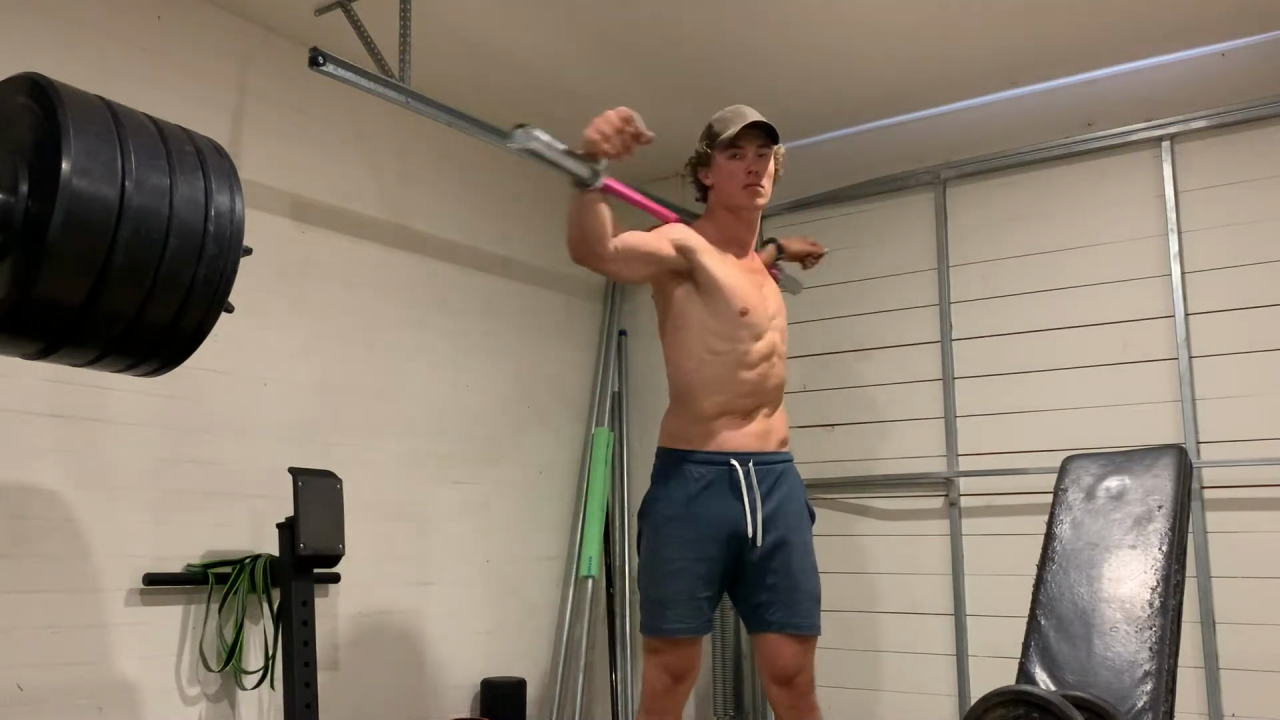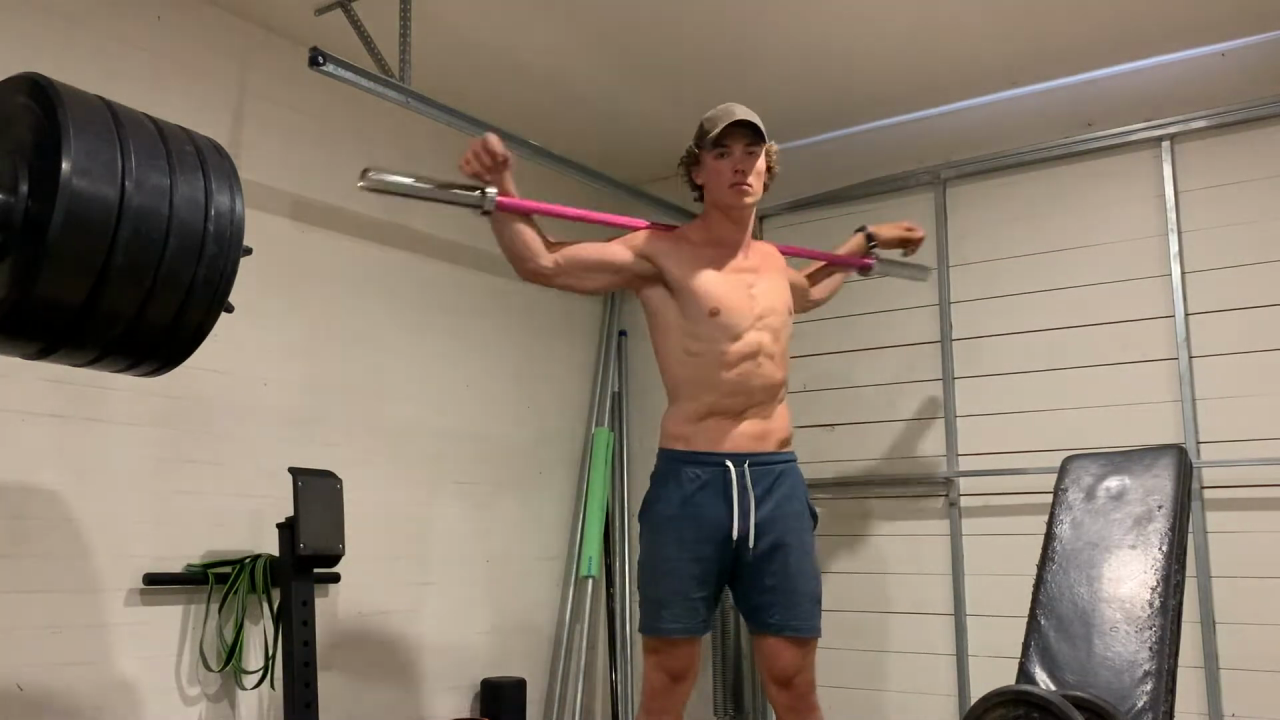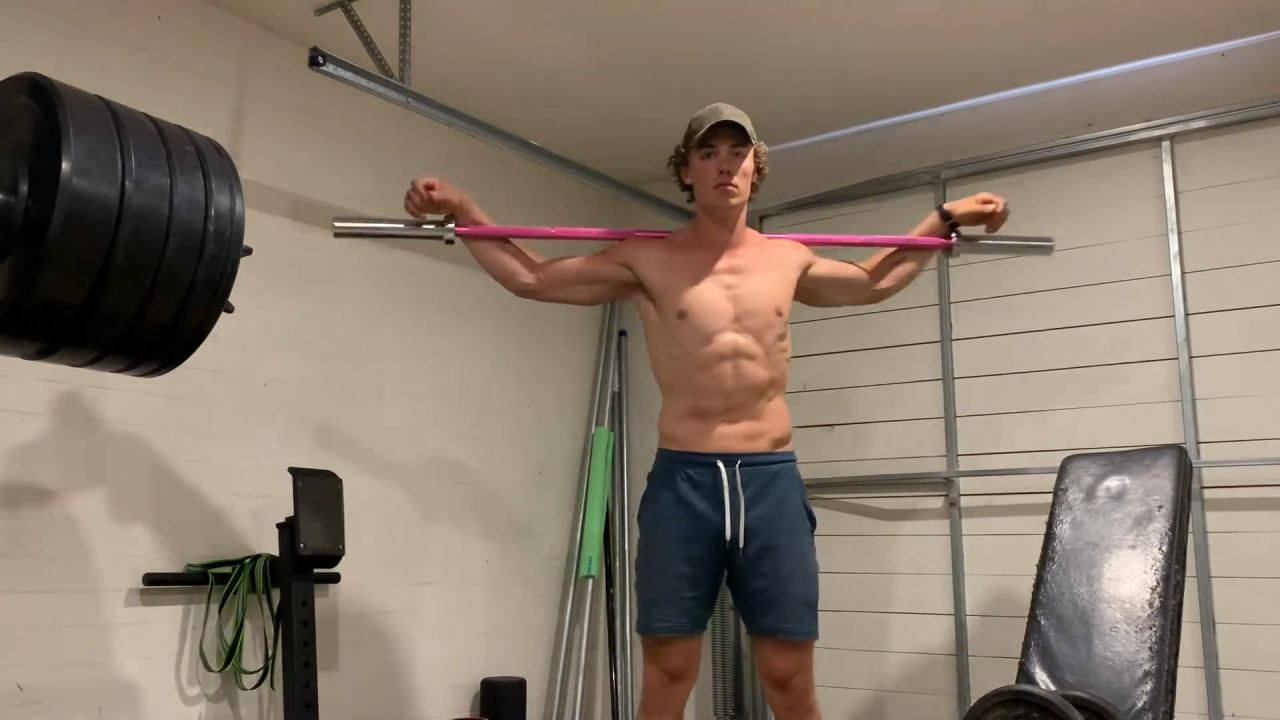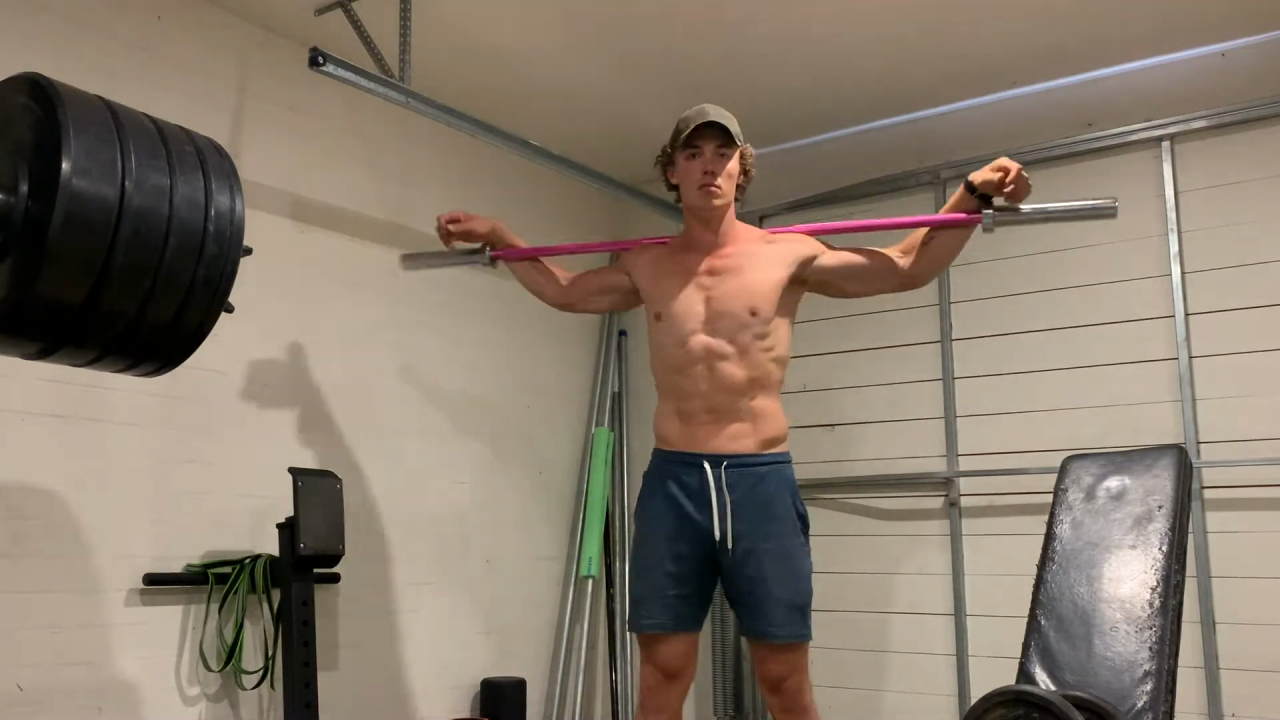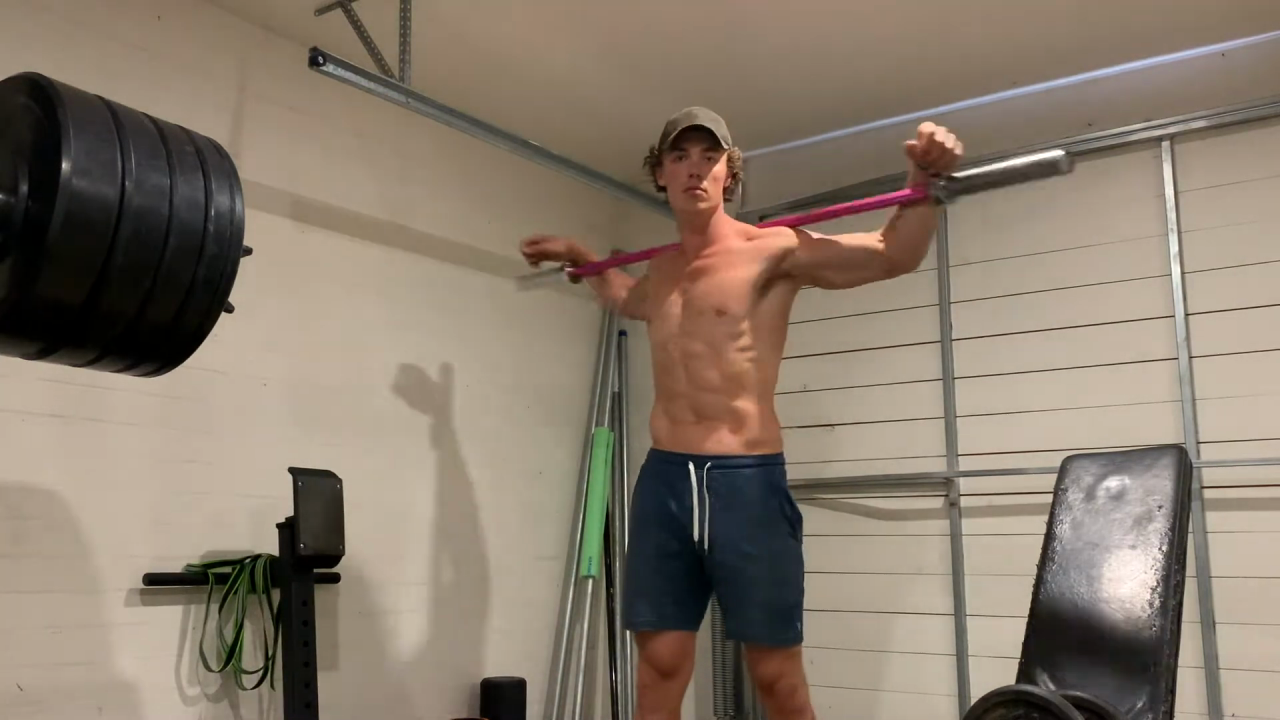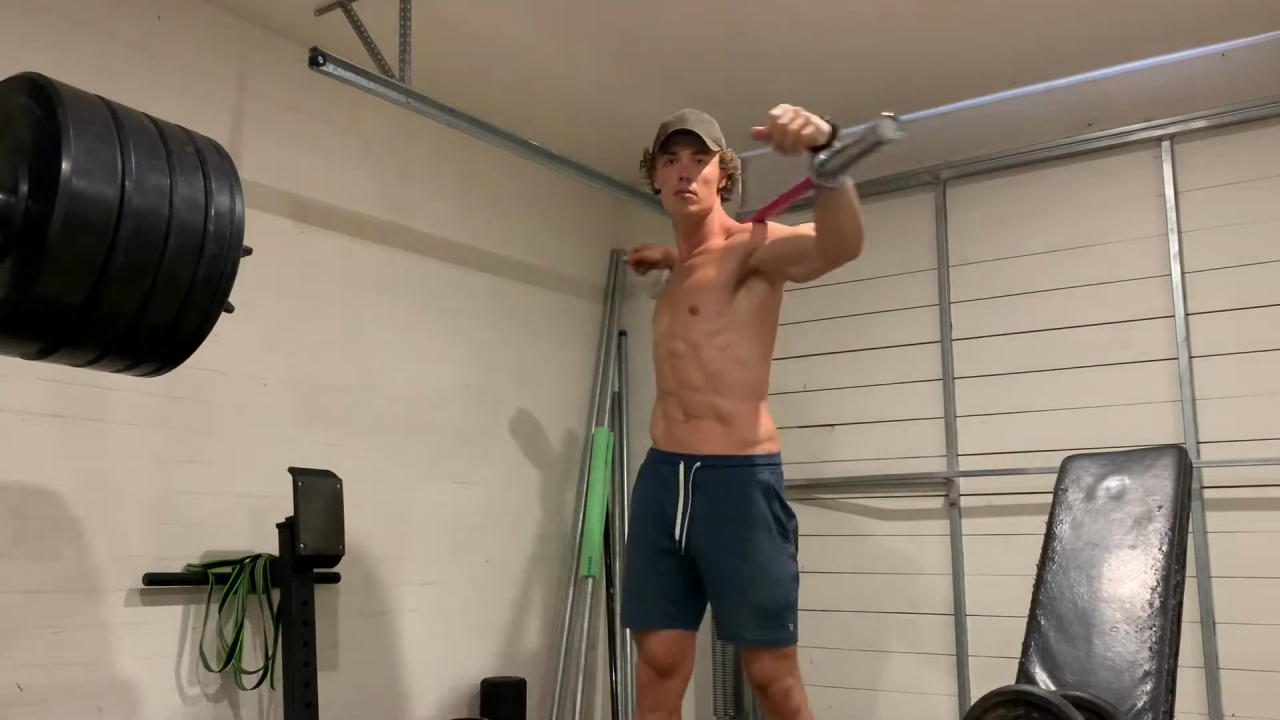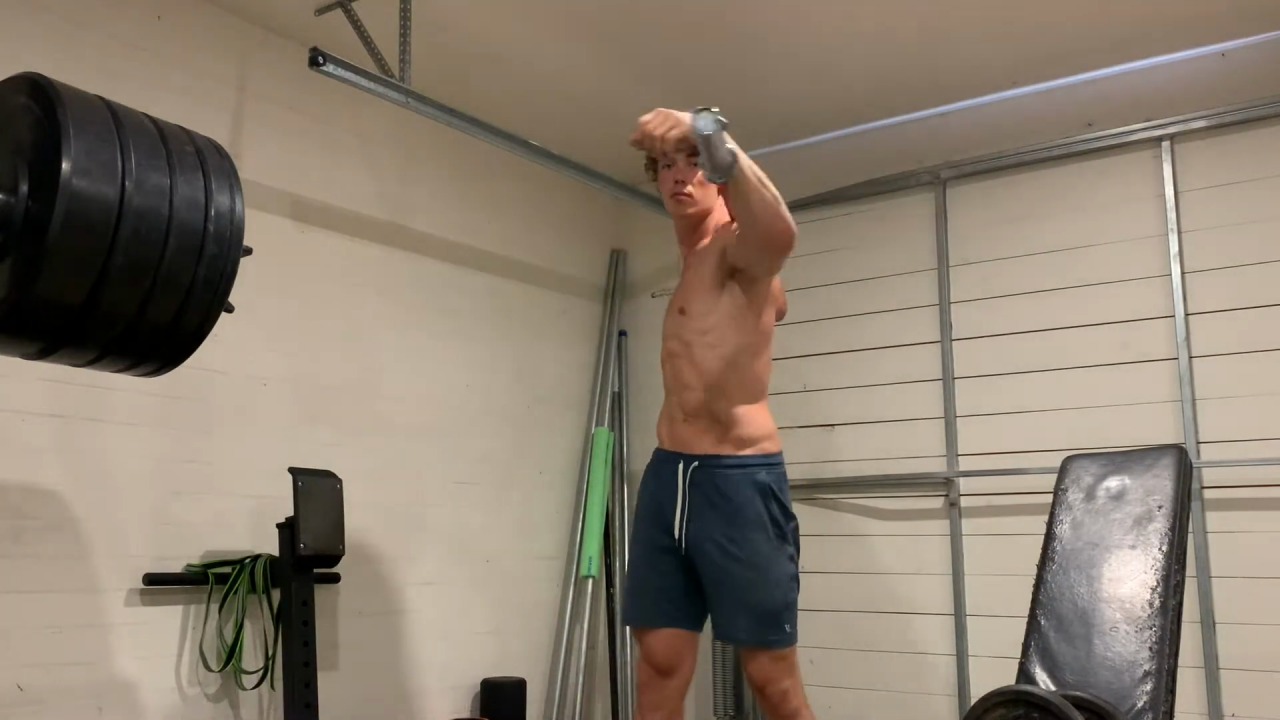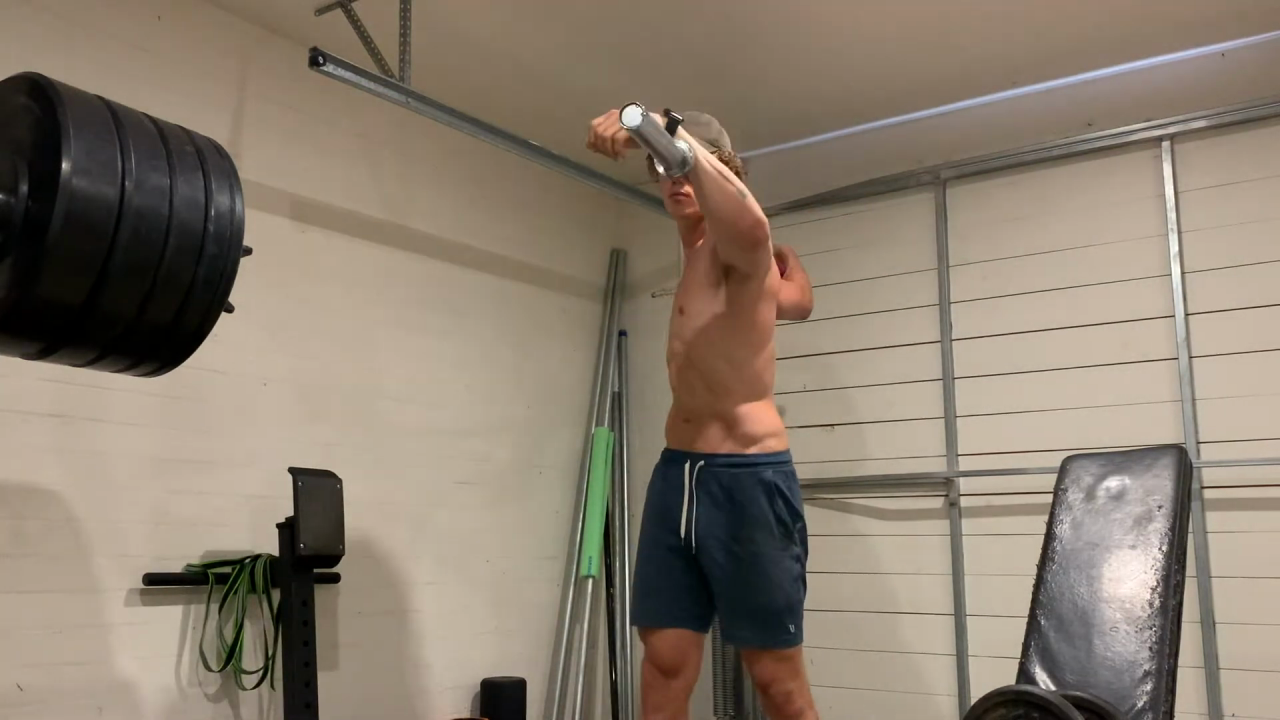
dt=0.2s
person 1, frame 1
left shoulder: (757, 267)
right shoulder: (683, 246)
right elbow: (594, 249)
left wrist: (778, 252)
right wrist: (594, 162)
left hip: (776, 482)
right hip: (691, 482)
person 1, frame 2
left shoulder: (773, 262)
right shoulder: (659, 251)
right elbow: (541, 263)
left wrist: (869, 242)
right wrist: (499, 187)
left hip: (777, 483)
right hip: (689, 483)
person 1, frame 3
left shoulder: (788, 259)
right shoulder: (646, 259)
left elbow: (873, 283)
right elbow: (530, 279)
left wrist: (944, 221)
right wrist: (462, 212)
left hip: (771, 481)
right hip: (682, 483)
person 1, frame 4
left shoulder: (787, 254)
right shoulder: (646, 265)
left elbow: (909, 269)
right elbow: (566, 292)
left wrist: (971, 196)
right wrist: (500, 238)
left hip: (761, 482)
right hip: (672, 483)
right knee: (663, 669)
person 1, frame 5
left shoulder: (772, 250)
right shoulder: (661, 270)
left elbow: (897, 254)
left wrist: (926, 175)
right wrist: (582, 259)
left hip: (748, 483)
right hip: (664, 481)
right knee: (660, 668)
person 1, frame 6
left shoulder: (753, 245)
right shoulder: (680, 269)
left elbow: (842, 240)
left wrist: (823, 149)
left hip: (740, 482)
right hip: (662, 478)
right knee: (658, 665)
person 1, frame 7
left shoulder: (740, 243)
right shoulder: (700, 265)
left elbow: (778, 232)
right elbow: (773, 300)
left wrist: (711, 136)
left hip: (741, 480)
right hip: (668, 476)
right knee: (659, 665)
person 1, frame 8
left shoulder: (733, 246)
right shoulder: (708, 262)
left elbow: (748, 223)
right elbow: (797, 298)
left wrist: (668, 135)
left hip: (747, 478)
right hip: (678, 474)
right knee: (664, 666)
